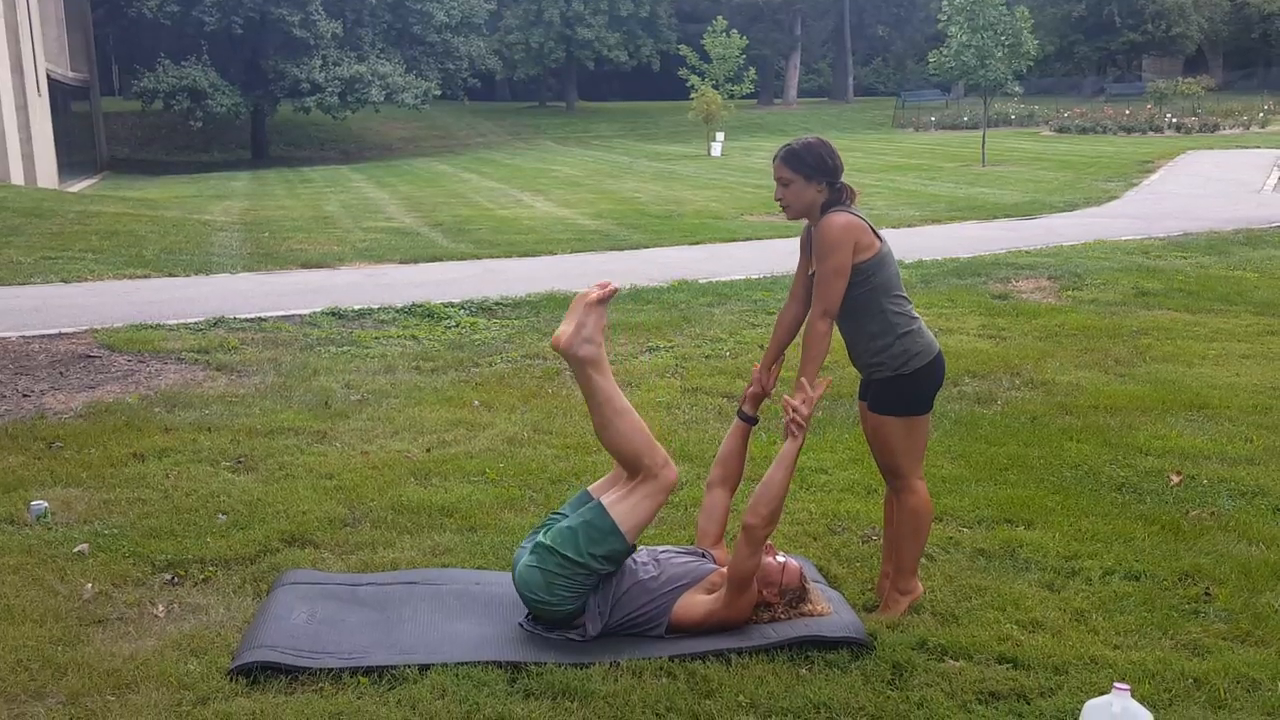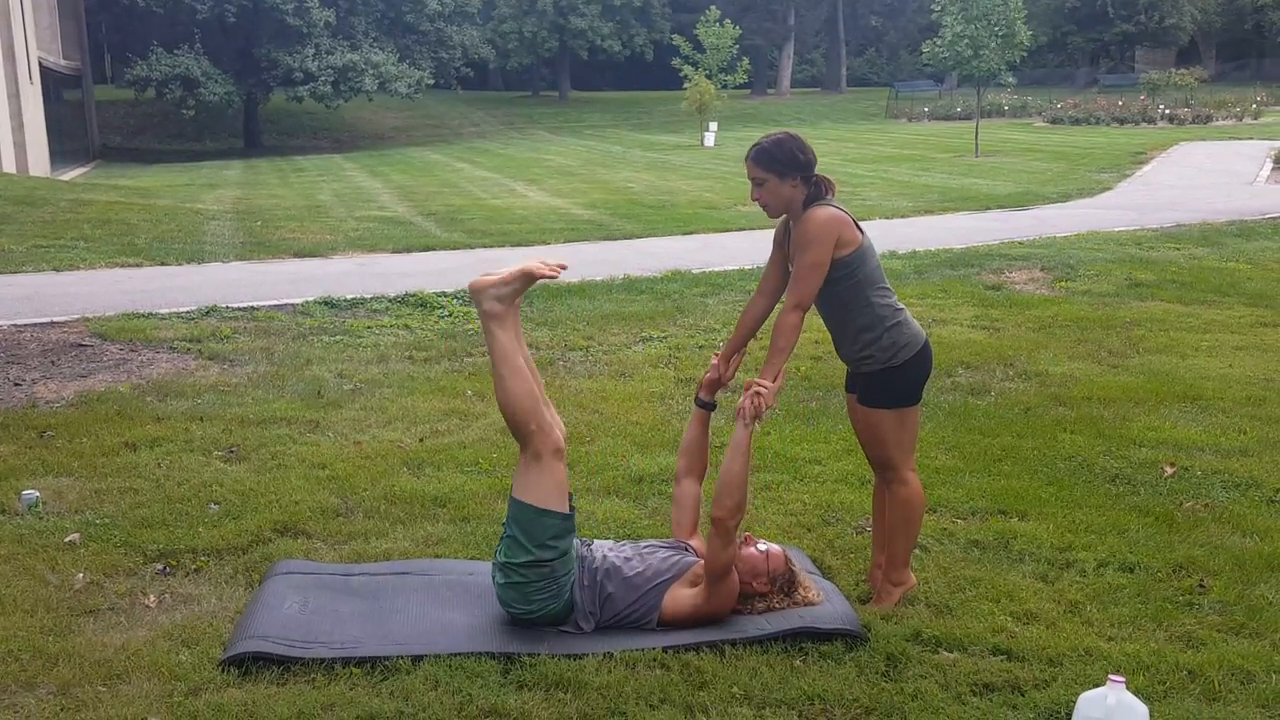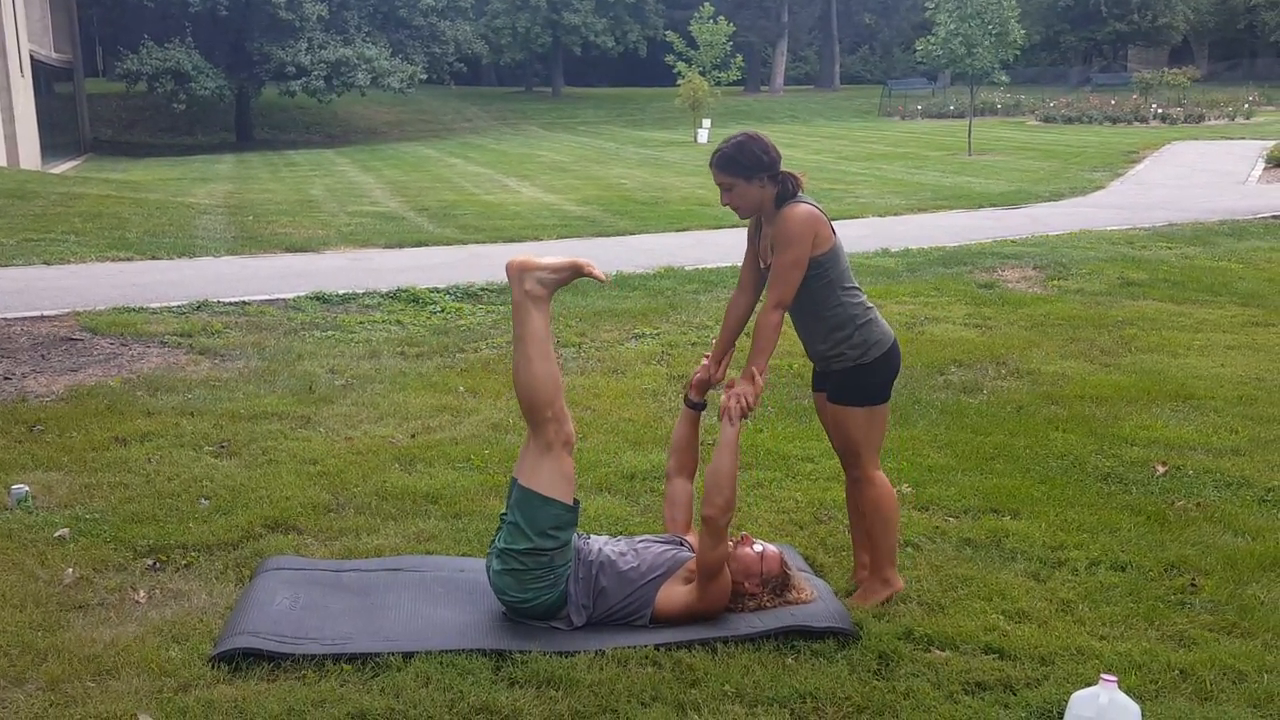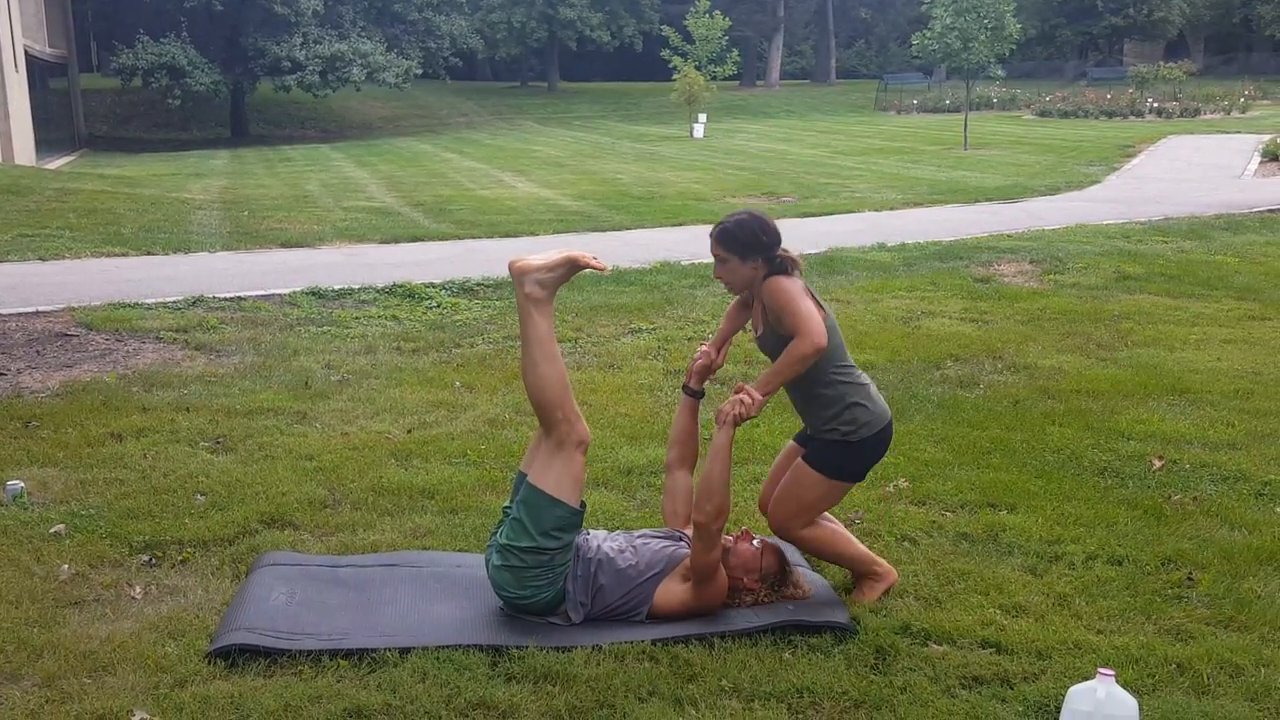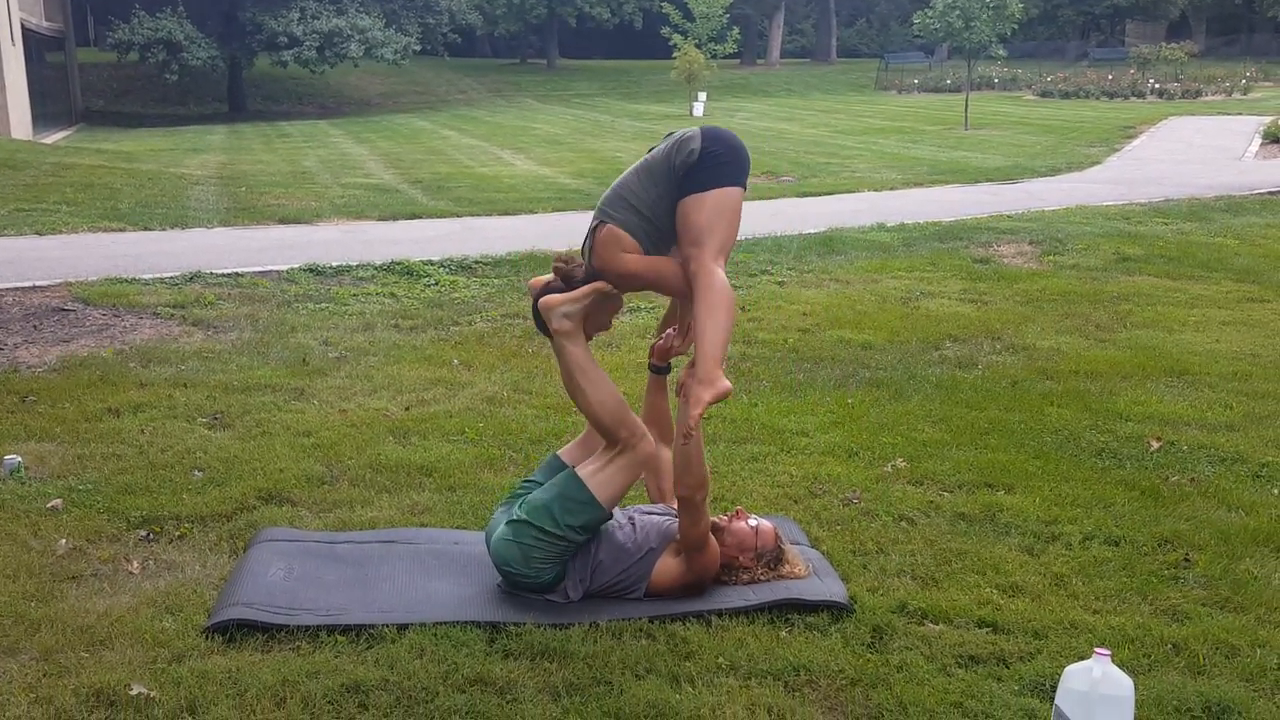
dt=1s
person 1, frame 1
left shoulder: (837, 228)
right shoulder: (815, 232)
left elbow: (822, 316)
right elbow: (796, 304)
right wrist: (766, 365)
left hip: (907, 367)
right hip: (881, 369)
left knee: (905, 478)
right knee: (892, 476)
left ankle: (905, 583)
right ankle: (890, 574)
person 1, frame 2
left shoulder: (821, 222)
right shoulder: (790, 228)
left elbow: (794, 308)
right elbow: (764, 297)
left wrist: (767, 381)
right wrist: (725, 357)
left hip: (896, 358)
right hip: (866, 359)
left knee: (897, 471)
right knee: (881, 468)
left ankle: (899, 575)
right ankle: (880, 566)
person 1, frame 3
left shoulder: (797, 219)
right shoulder: (761, 224)
left elbow: (775, 305)
right elbow: (745, 295)
left wrist: (752, 379)
right wrist: (716, 360)
left hip: (865, 355)
right hip: (831, 359)
left knee: (864, 468)
right knee: (852, 466)
left ankle: (885, 575)
right ankle: (864, 565)
person 1, frame 4
left shoulder: (778, 289)
right shoulder: (759, 290)
left elbow: (813, 341)
right elbow: (740, 307)
left wrist: (758, 391)
right wrist: (716, 347)
left hip: (856, 431)
right hip: (828, 425)
left knee: (785, 521)
right knee: (772, 505)
left ankle: (876, 572)
right ankle: (864, 565)
person 1, frame 5
left shoulder: (608, 264)
right shoulder: (602, 256)
left elbow: (688, 288)
left hip: (708, 155)
right hip: (697, 155)
left knee: (703, 266)
left ankle: (710, 377)
person 2, frame 1
left shoulder: (733, 606)
right shoulder: (712, 564)
left elbow: (756, 526)
right elbow: (719, 485)
left wrist: (793, 443)
right wrist: (748, 411)
left hip: (551, 580)
right hip: (540, 562)
left knee: (657, 472)
right knee: (640, 468)
left ankle: (589, 355)
right ankle: (579, 353)
person 2, frame 2
left shoulder: (717, 595)
right shoulder: (696, 556)
left elbow: (725, 516)
right elbow: (687, 475)
left wrist: (744, 427)
right wrist: (706, 398)
left hip: (539, 590)
right hip: (552, 574)
left knee: (543, 442)
right knee: (544, 434)
left ankle: (497, 307)
right ankle: (502, 306)
person 2, frame 3
left shoulder: (712, 594)
right shoulder: (688, 551)
left elbow: (716, 514)
right elbow: (679, 474)
left wrist: (732, 424)
right wrist: (694, 399)
left hip: (537, 582)
right hip: (525, 568)
left knee: (553, 435)
right knee: (551, 432)
left ankle: (534, 290)
right ankle: (530, 288)
person 2, frame 4
left shoulder: (710, 591)
right shoulder: (686, 546)
left elbow: (707, 519)
right elbow: (679, 465)
left wrist: (725, 432)
right wrist: (693, 387)
left hip: (534, 579)
right hip: (519, 559)
left knee: (568, 434)
right knee: (560, 428)
left ankle: (536, 291)
right ankle: (534, 287)
person 2, frame 5
left shoulder: (702, 564)
right shoulder: (677, 522)
left elbow: (691, 494)
right elbow: (660, 442)
left wrist: (691, 402)
right wrist: (659, 367)
left hip: (528, 551)
right hip: (514, 526)
left knee: (631, 442)
right knee: (614, 431)
left ankle: (566, 325)
right ankle: (569, 326)
